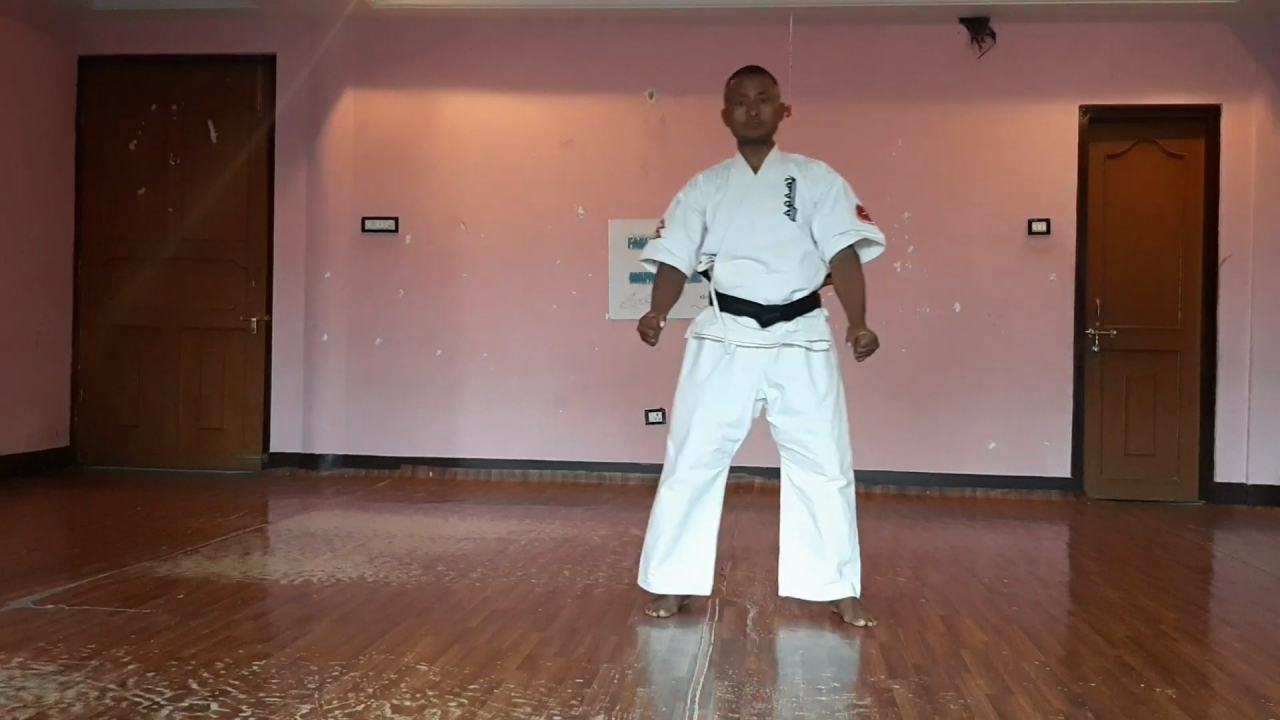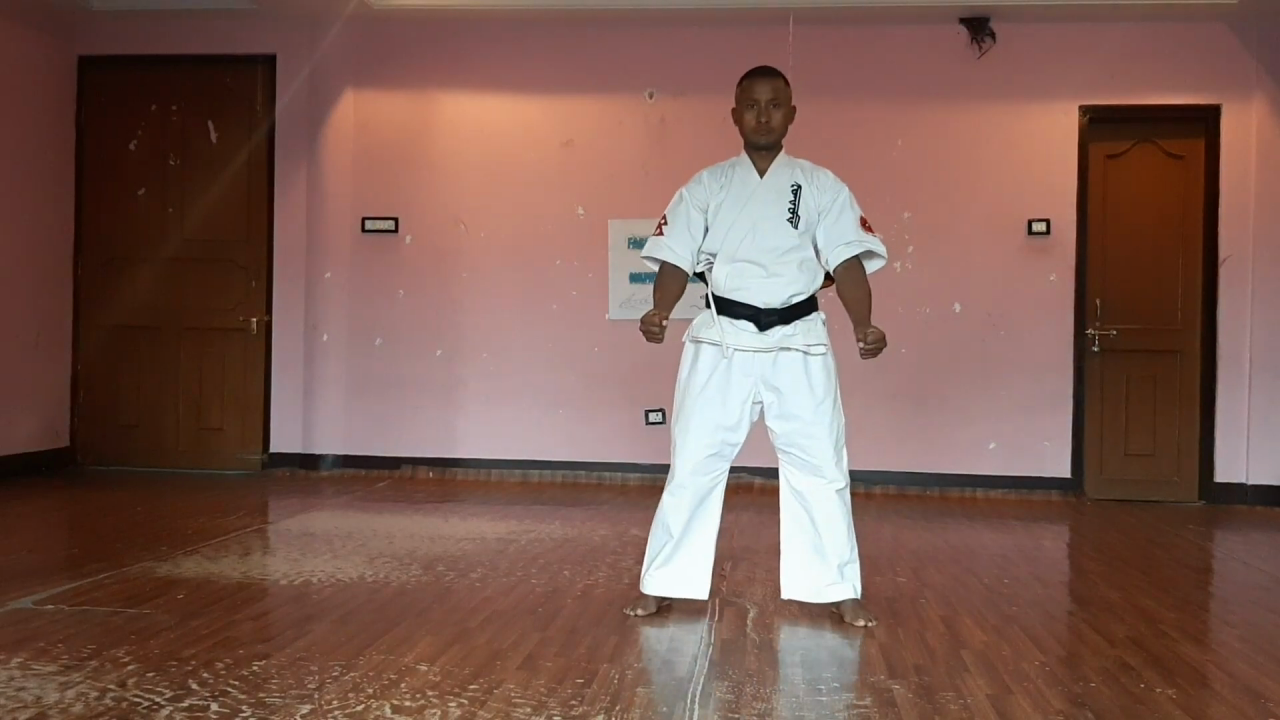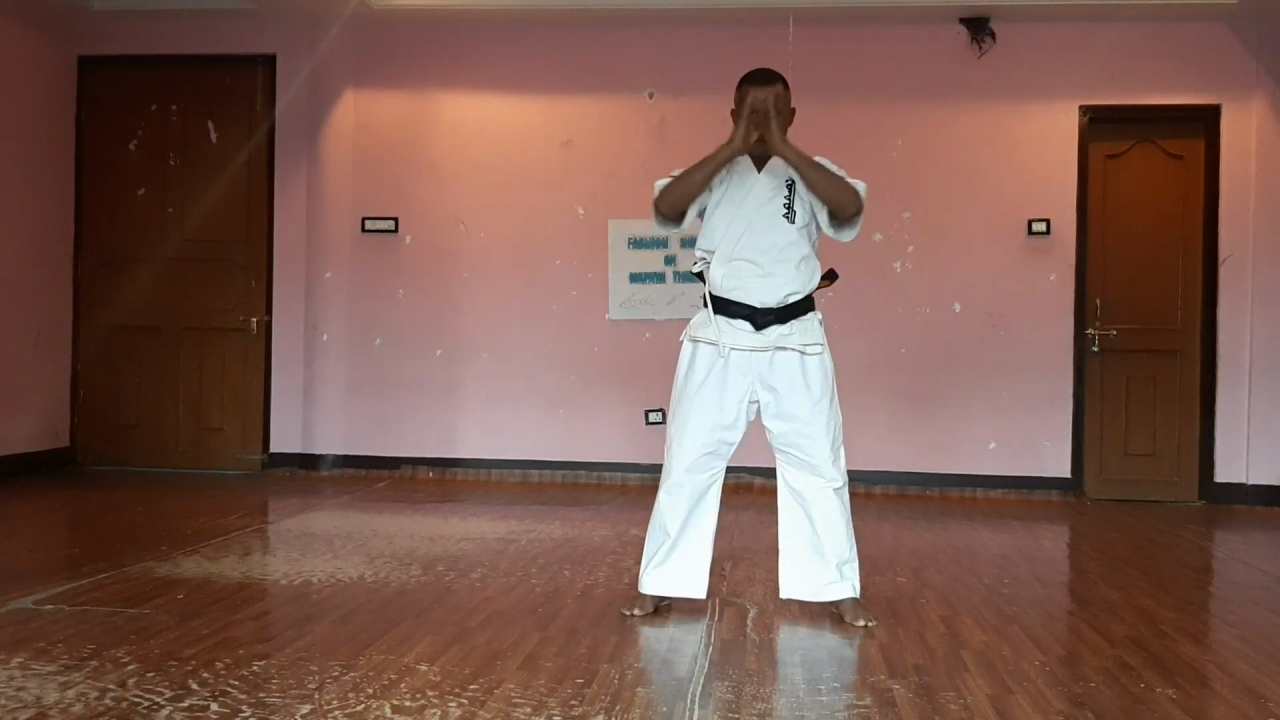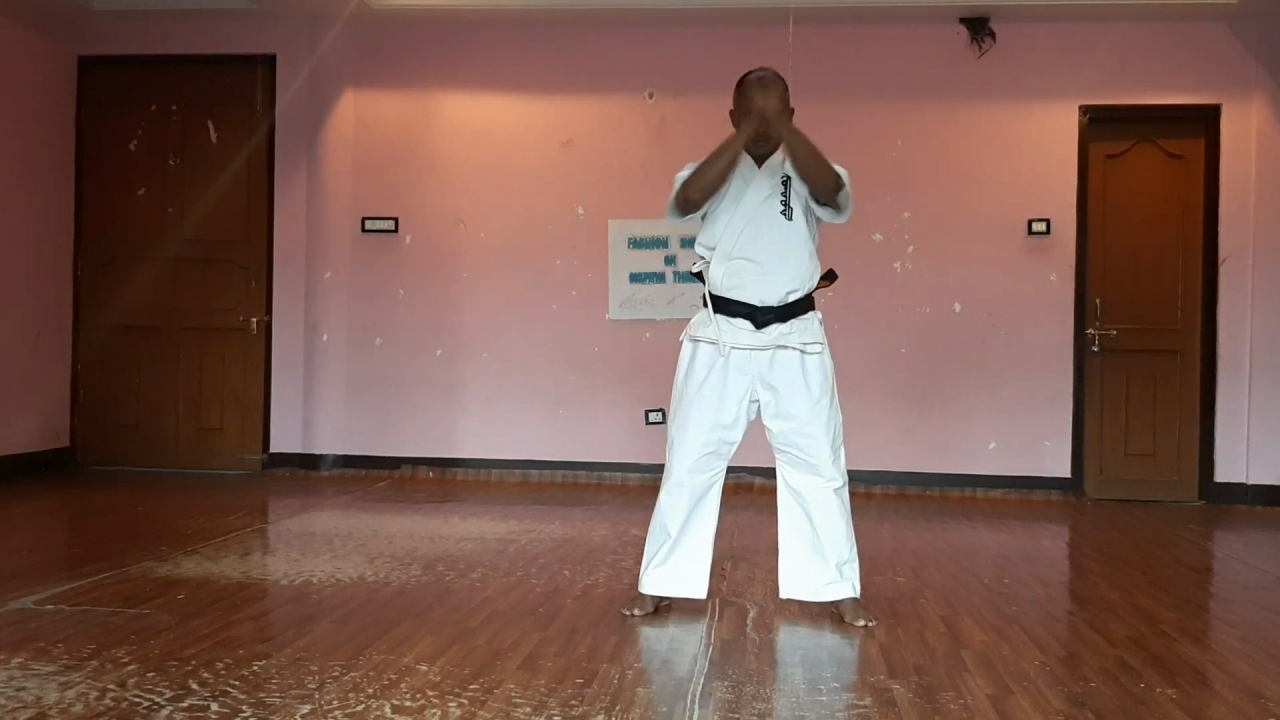
dt=0.7s
person 1, frame 1
left shoulder: (817, 178)
right shoulder: (704, 188)
left elbow: (843, 254)
right elbow: (674, 260)
left wrist: (857, 323)
right wrist: (657, 314)
left hip: (801, 337)
right hip: (724, 337)
left knee: (823, 465)
right knee: (692, 458)
left ankle: (839, 589)
right ankle: (670, 584)
person 1, frame 2
left shoulder: (822, 186)
right shoulder: (705, 186)
left elbow: (847, 260)
right elbow: (675, 259)
left wrist: (863, 325)
right wrist: (660, 311)
left hip: (798, 340)
right hip: (721, 339)
left knee: (820, 467)
right knee: (694, 465)
left ankle: (840, 591)
right ankle: (661, 584)
person 1, frame 3
left shoulder: (812, 172)
right shoulder: (710, 173)
left elbow: (850, 211)
right elbow: (666, 209)
left wrist: (784, 150)
right wrist: (734, 148)
left hip: (794, 339)
right hip: (718, 337)
left knee: (818, 465)
right knee: (689, 462)
left ankle: (839, 590)
right ankle: (658, 585)
person 1, frame 4
left shoulder: (803, 171)
right shoulder: (717, 169)
left elbow: (834, 194)
right elbow: (686, 200)
left wrist: (784, 129)
right wrist: (740, 136)
left hip: (794, 339)
right hip: (719, 337)
left knee: (818, 464)
right knee: (690, 462)
left ankle: (839, 590)
right ankle: (658, 584)
